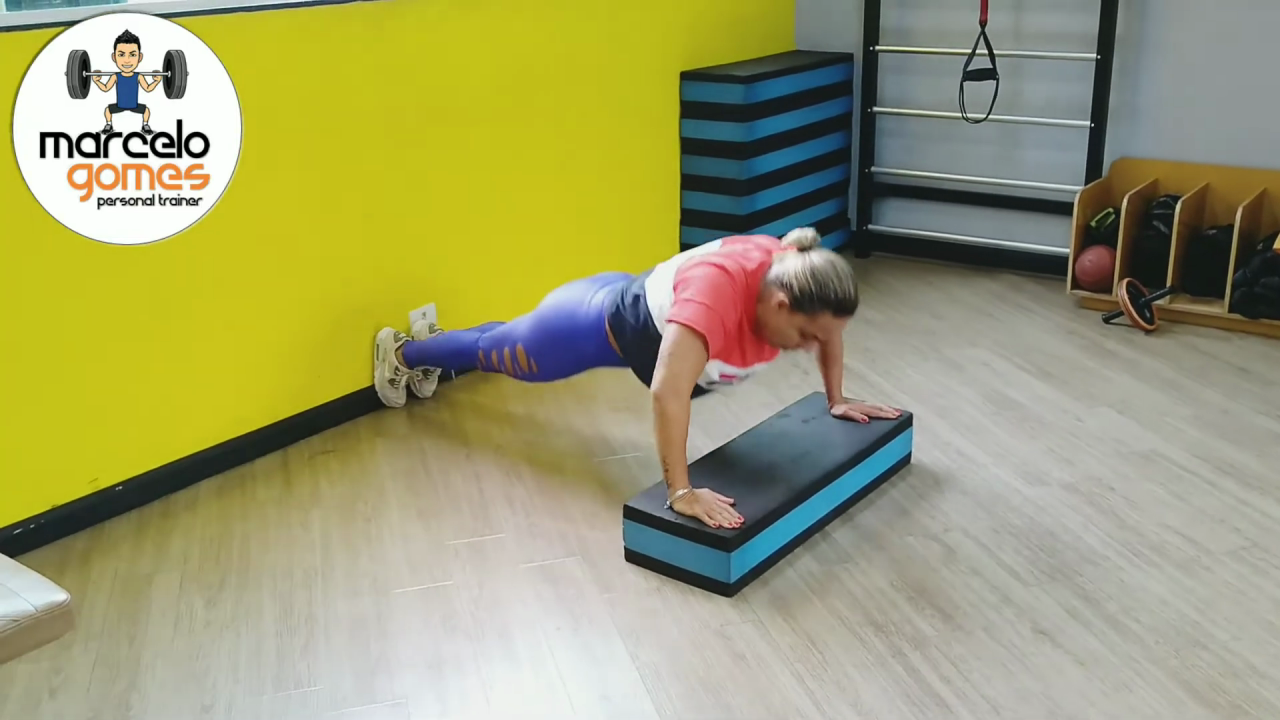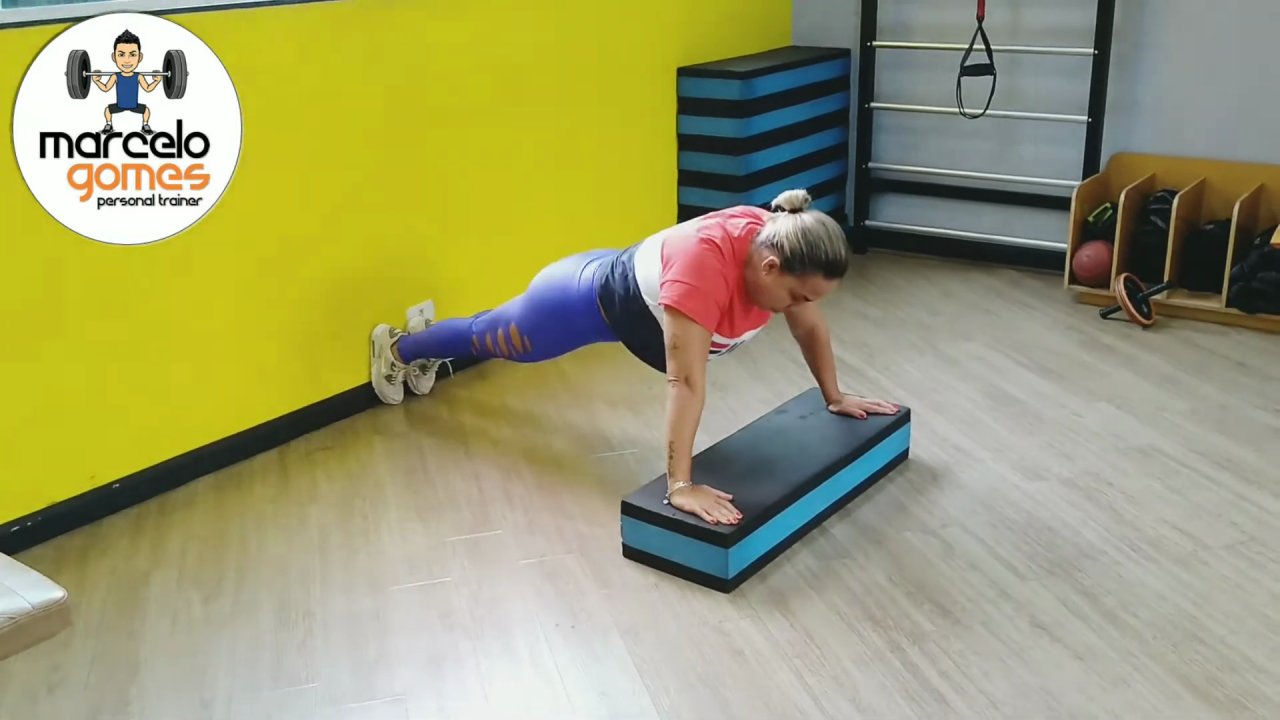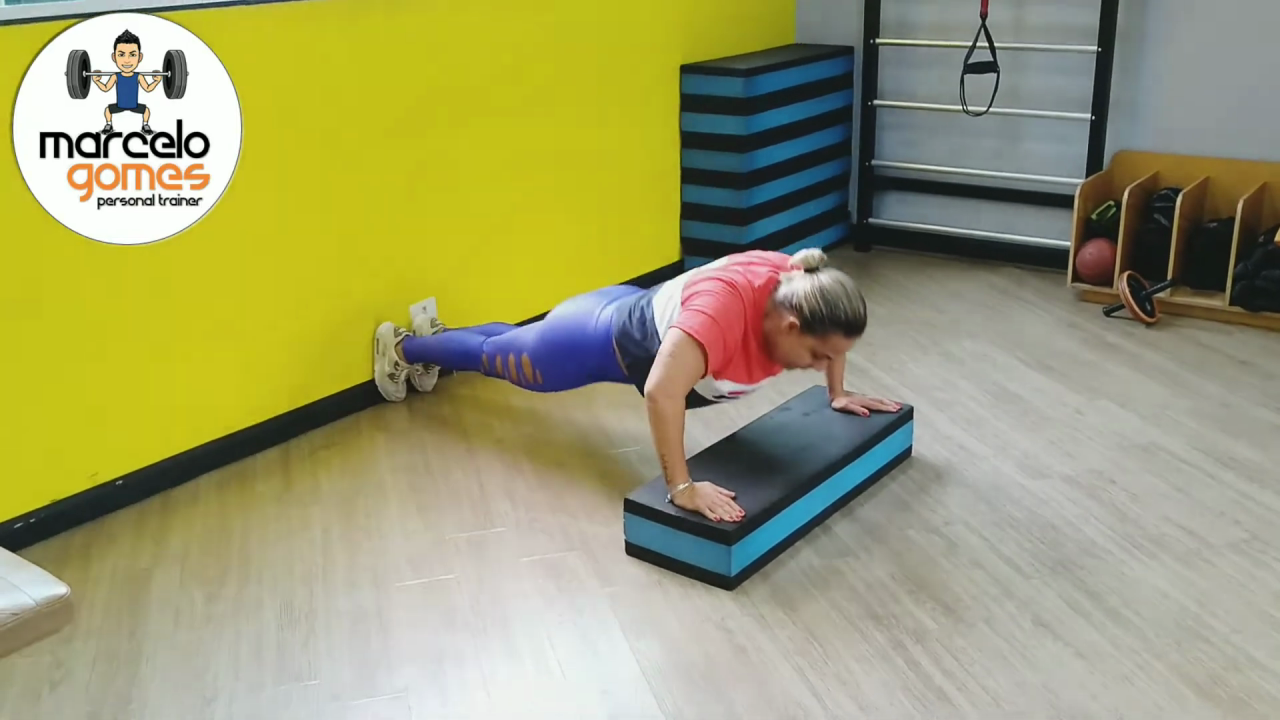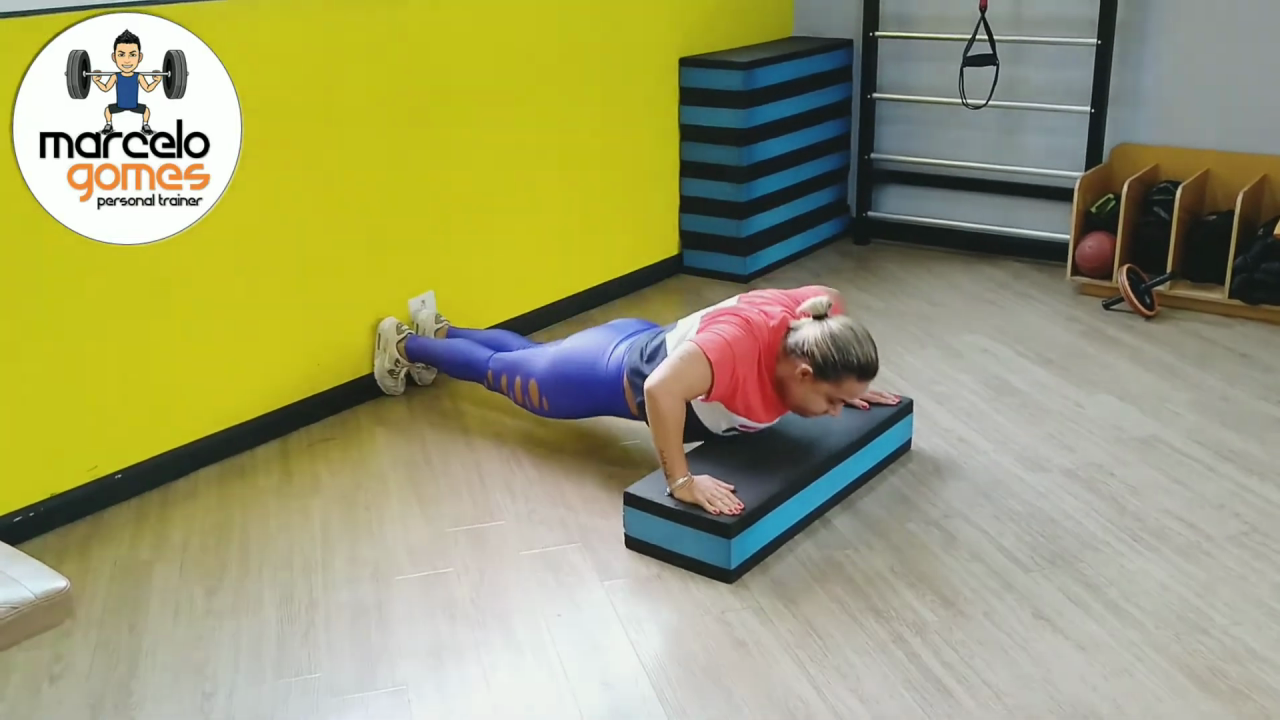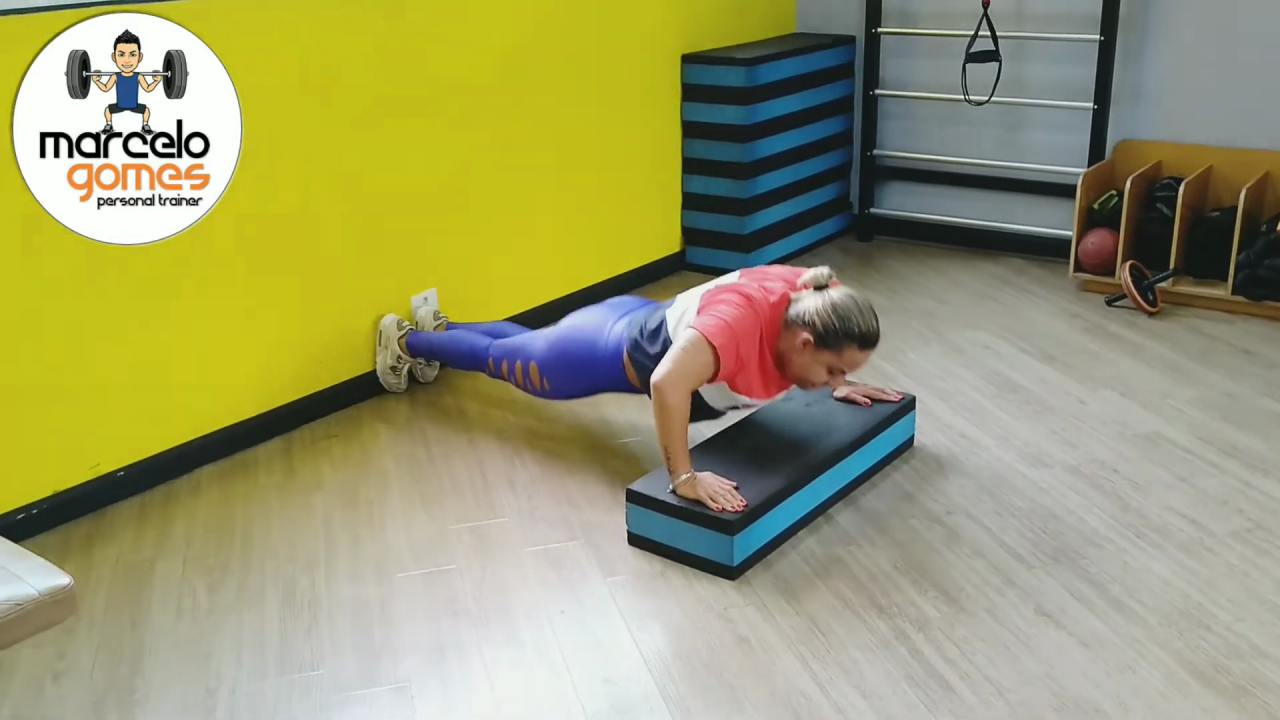
dt=0.4s
person 1, frame 1
left shoulder: (795, 277)
right shoulder: (719, 289)
left elbow: (828, 336)
right elbow: (669, 393)
left wrist: (838, 400)
right wrist: (681, 493)
left hip: (636, 317)
right hip: (596, 324)
left knee: (503, 344)
right knee: (492, 354)
left ankle: (432, 337)
right ankle: (403, 351)
person 1, frame 2
left shoulder: (785, 244)
right shoulder: (706, 260)
left elbow: (809, 324)
right elbow: (686, 382)
left wrist: (834, 397)
right wrist: (681, 486)
left hip: (627, 297)
right hip: (585, 299)
left knee: (494, 337)
right knee: (486, 339)
left ankle: (425, 340)
right ankle: (398, 348)
person 1, frame 3
left shoulder: (800, 289)
right shoulder: (726, 308)
left elbow: (829, 325)
right elbow: (661, 392)
left wrist: (837, 393)
right wrist: (681, 487)
left hip: (639, 316)
right hip: (600, 340)
left knee: (513, 339)
right knee: (493, 359)
left ankle: (436, 331)
right ankle: (404, 346)
person 1, frame 4
left shoulder: (810, 323)
right shoulder: (741, 344)
left elbow: (832, 296)
right elbow: (659, 389)
left wrist: (847, 392)
right wrist: (681, 481)
left hip: (646, 342)
right hip: (614, 377)
left knee: (532, 349)
right knee: (497, 372)
left ankle: (439, 330)
right ankle: (404, 344)
person 1, frame 5
left shoulder: (808, 301)
right shoulder: (742, 319)
right elbow: (666, 384)
left wrist: (843, 386)
right wrist: (685, 478)
left hip: (647, 325)
right hip: (612, 353)
left knee: (520, 341)
right knee: (498, 360)
left ankle: (441, 324)
right ankle: (405, 340)
